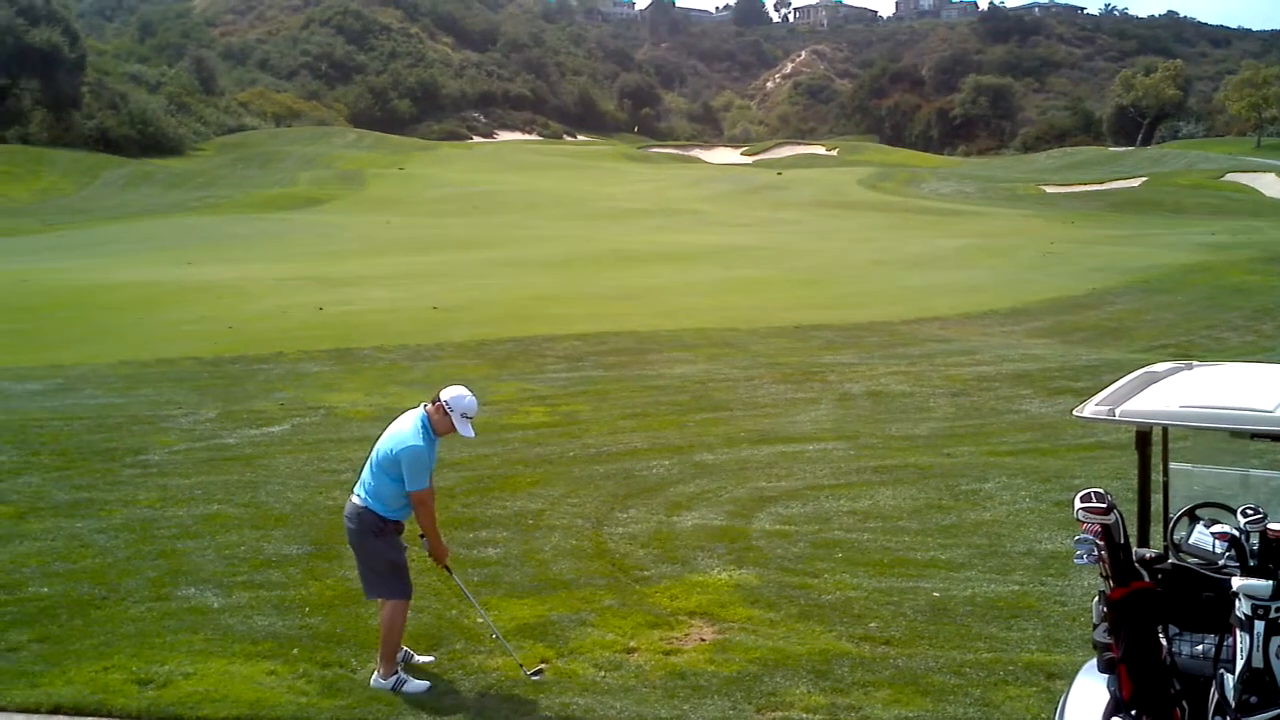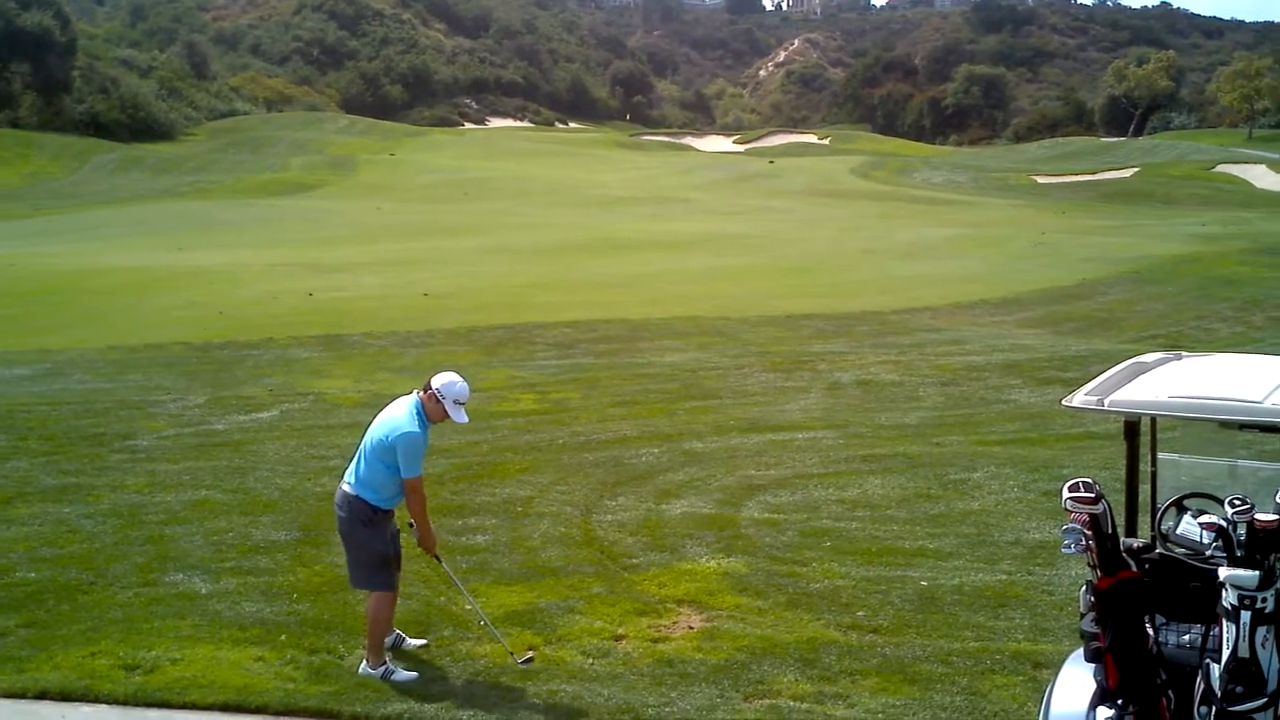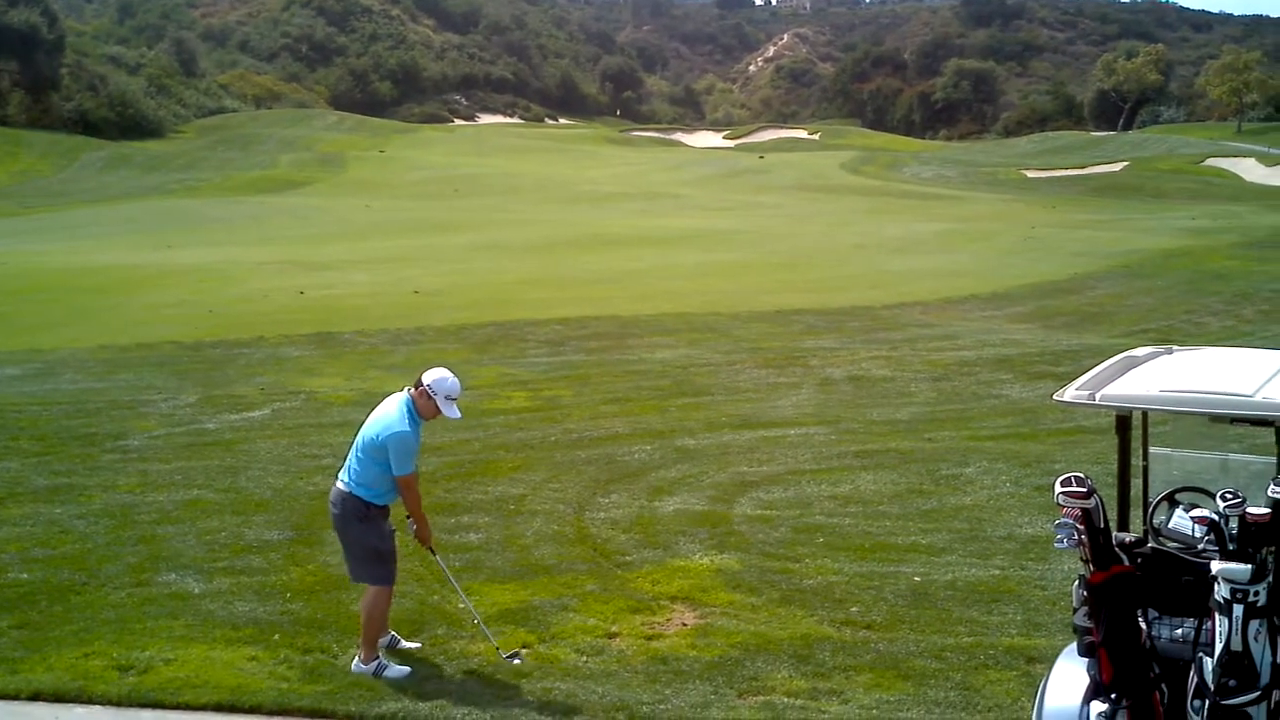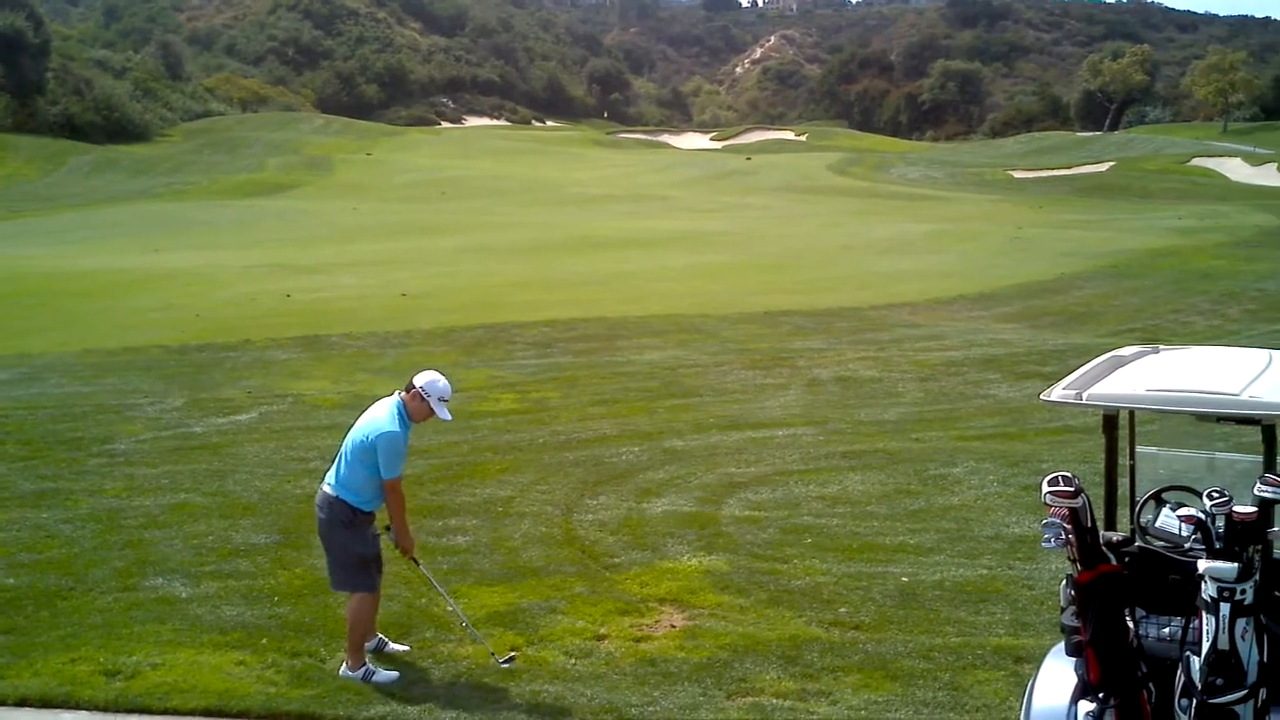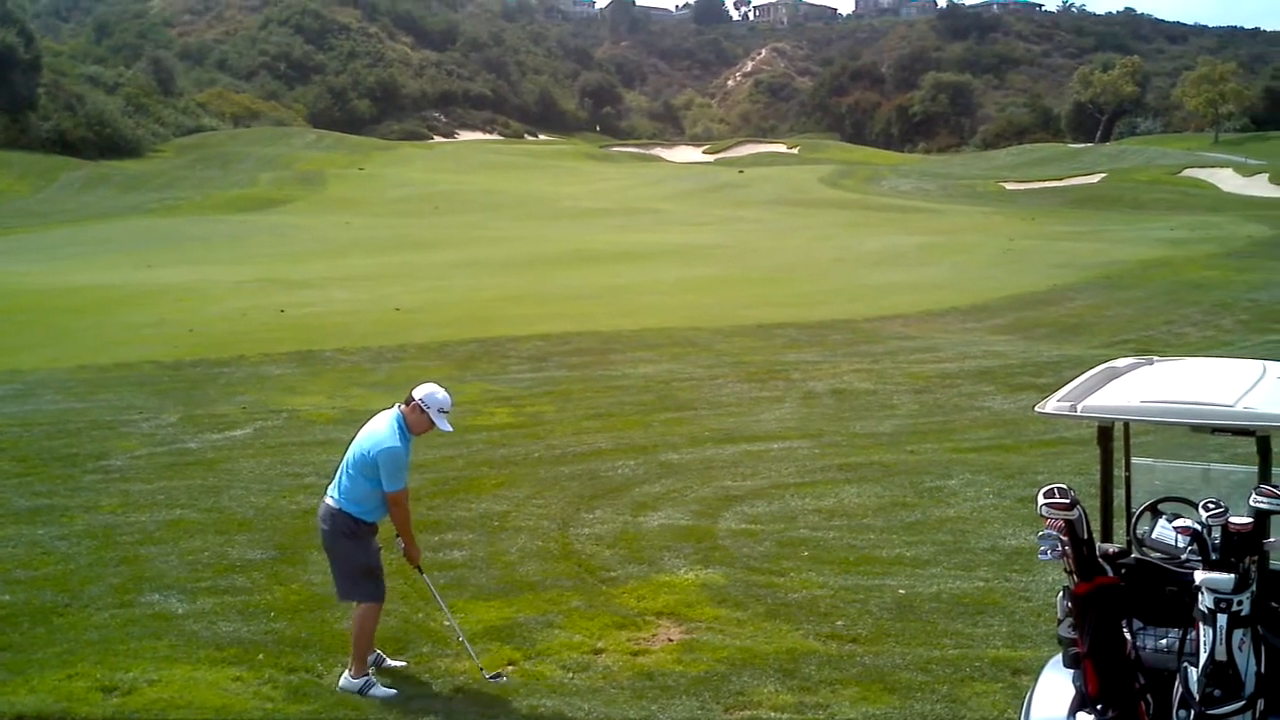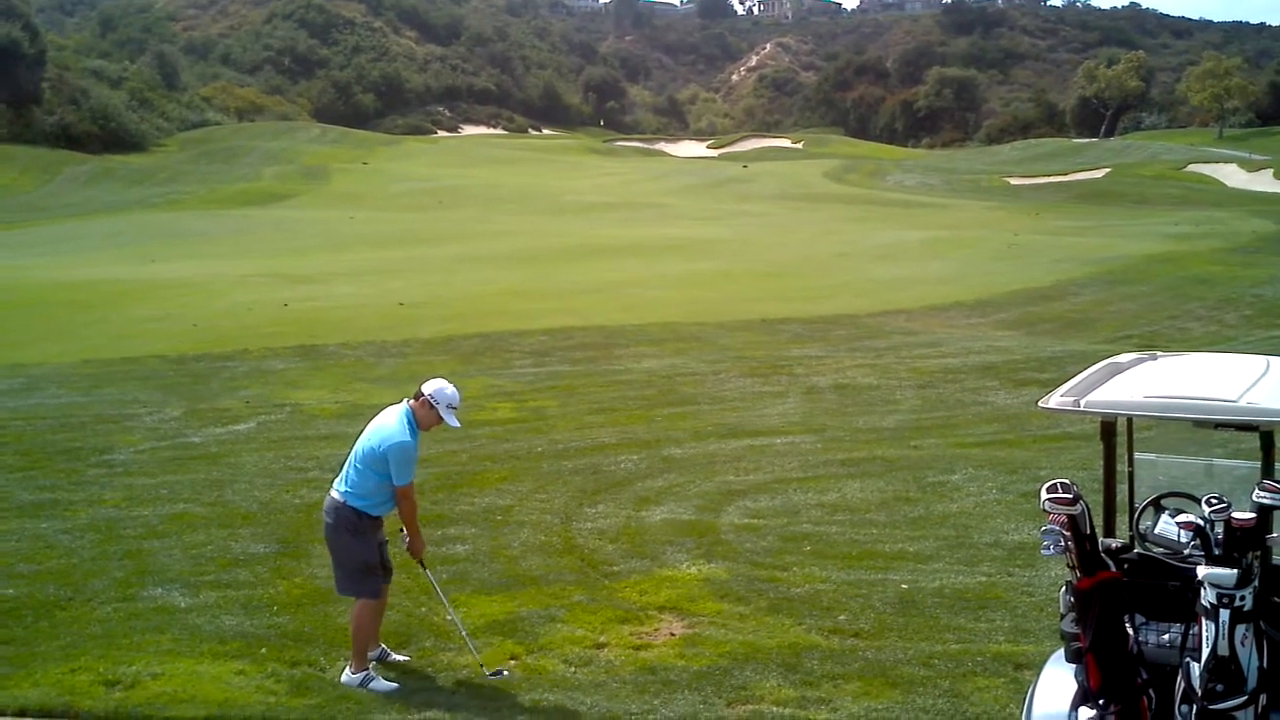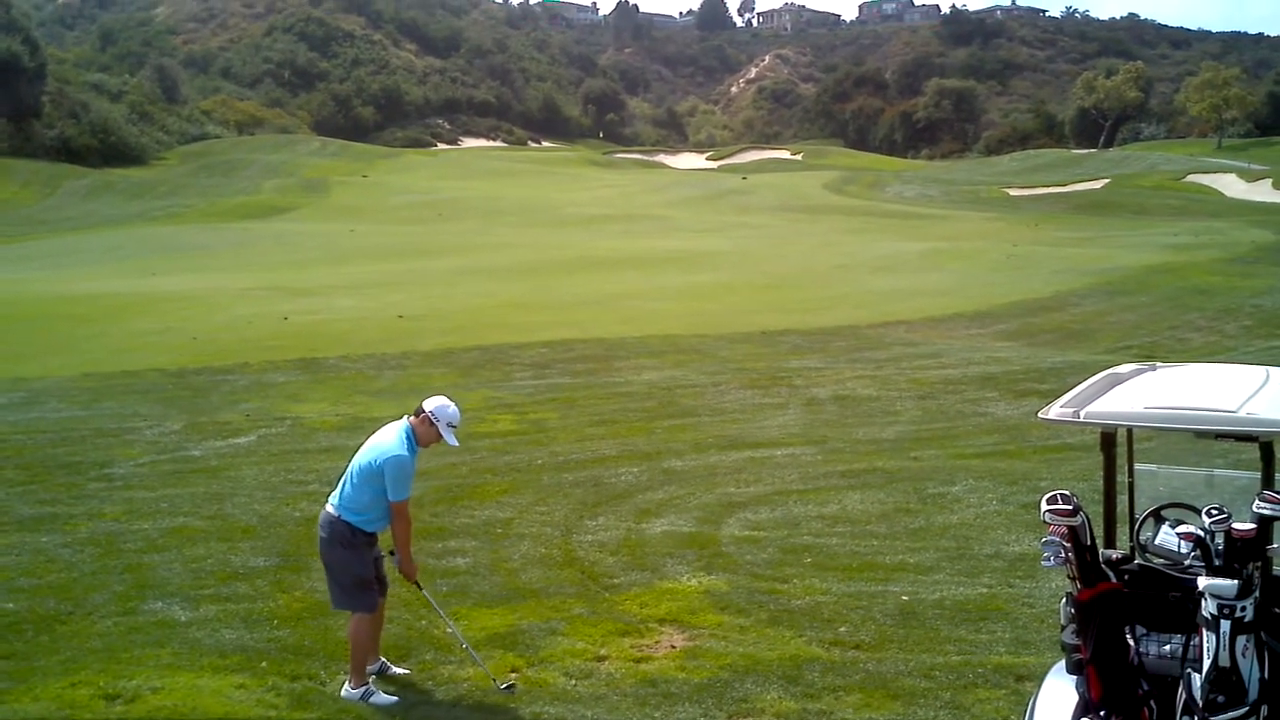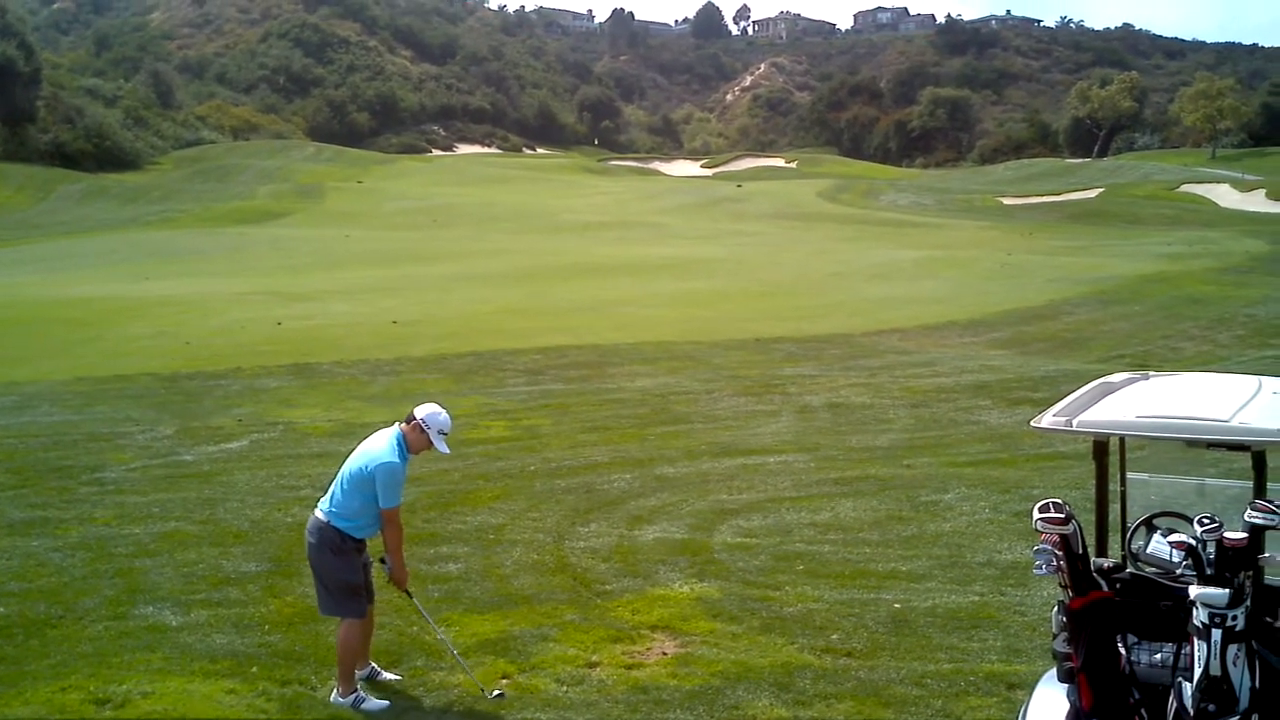
dt=0.3s
person 1, frame 1
left shoulder: (419, 421)
right shoulder: (414, 444)
left elbow: (427, 488)
right elbow: (421, 503)
left wrist: (432, 536)
right wrist: (436, 544)
left hip: (380, 515)
right hip: (371, 520)
left knee: (396, 588)
right knee: (397, 594)
left ankle: (393, 650)
right ankle: (386, 672)
person 1, frame 2
left shoulder: (409, 405)
right shoulder: (410, 432)
left elbow: (412, 484)
right elbow: (414, 491)
left wrist: (420, 524)
right wrist: (426, 533)
left hip: (371, 503)
right hip: (361, 509)
left knee: (391, 571)
right knee: (381, 585)
left ankle: (386, 633)
right ankle: (374, 662)
person 1, frame 3
left shoulder: (400, 402)
right shoulder: (401, 430)
left elbow: (409, 476)
right elbow: (408, 487)
left wrist: (416, 517)
right wrist: (422, 525)
left hip: (368, 501)
right hip: (356, 506)
left knee: (386, 571)
right knee: (379, 580)
left ankle: (381, 634)
right ankle: (367, 658)
person 1, frame 4
left shoulder: (390, 406)
right shoulder: (391, 431)
left elbow: (389, 485)
right elbow: (392, 491)
left wrist: (397, 527)
right wrist: (403, 534)
left hip: (352, 506)
right hip: (342, 511)
left knee: (373, 575)
right knee: (362, 587)
left ankle: (369, 637)
right ankle: (354, 664)
person 1, frame 5
left shoulder: (389, 419)
right shoulder: (391, 446)
left elbow: (398, 490)
right elbow: (396, 503)
left wrist: (404, 535)
right wrist: (410, 543)
left hip: (353, 517)
right hip: (344, 522)
left knee: (370, 590)
right knee: (370, 595)
left ankle: (367, 653)
right ankle: (356, 674)
person 1, frame 6
left shoulder: (397, 413)
right shoulder: (401, 440)
left elbow: (402, 487)
right elbow: (405, 497)
left wrist: (410, 529)
right wrist: (415, 537)
left hip: (359, 511)
right hip: (349, 516)
left knee: (381, 581)
right knee: (368, 591)
left ankle: (372, 647)
right ankle: (357, 669)
person 1, frame 7
left shoulder: (397, 431)
right shoulder: (399, 455)
left elbow: (395, 510)
right elbow: (399, 515)
left wrist: (401, 552)
right wrist: (406, 558)
left hip: (356, 527)
right hip: (343, 531)
left knee: (377, 596)
right knee: (363, 606)
left ankle: (372, 660)
right ankle: (357, 684)
person 1, frame 8
left shoulder: (389, 437)
right shoulder: (390, 462)
left elbow: (386, 517)
right elbow: (391, 522)
left wrist: (391, 557)
right wrist: (398, 566)
left hip: (344, 533)
right hip: (332, 537)
left knee: (365, 604)
right knee: (353, 613)
left ankle: (362, 666)
right ankle: (345, 691)
